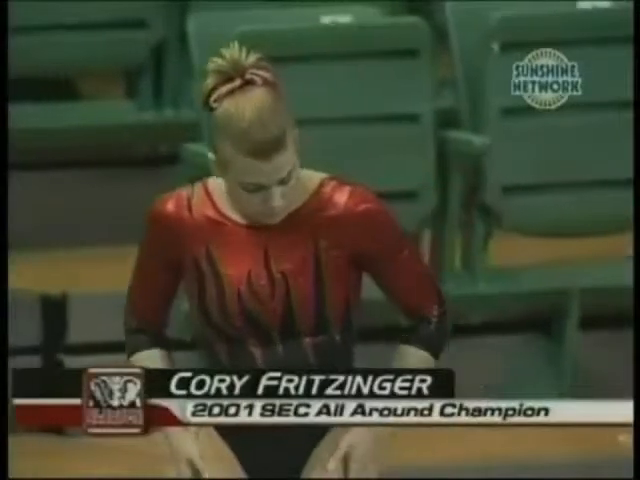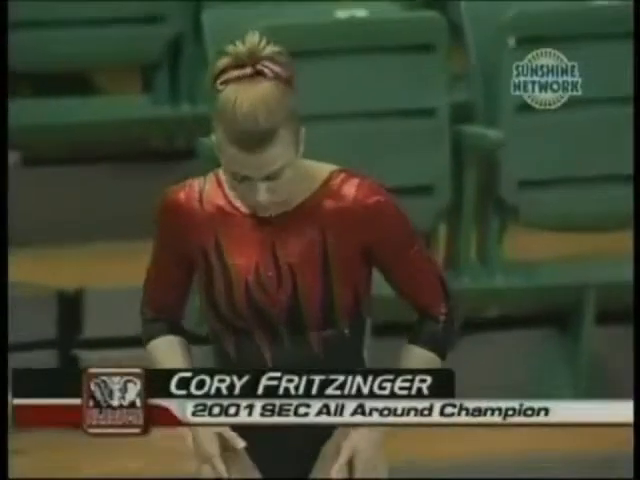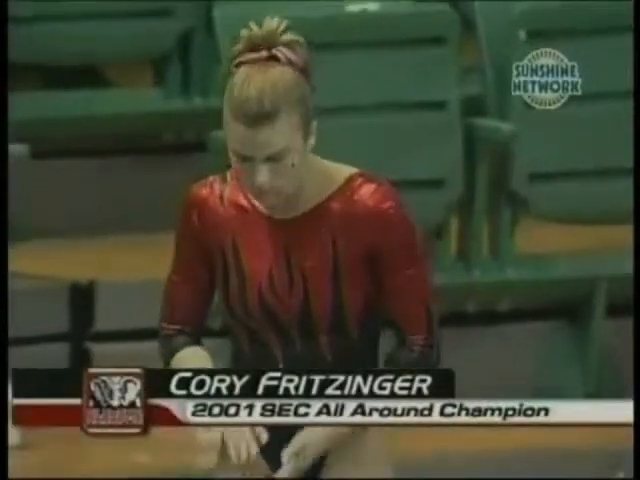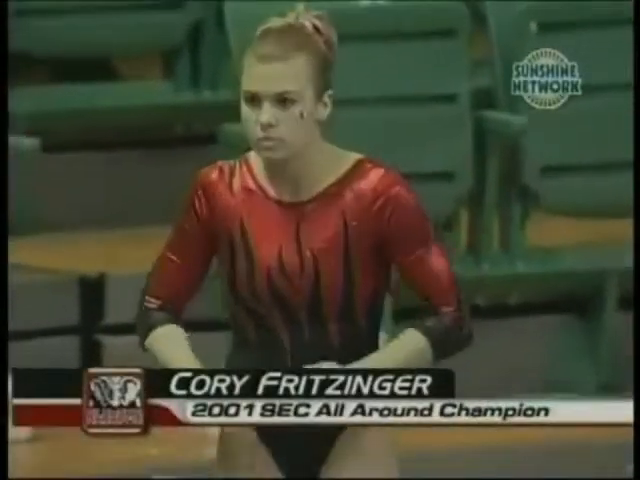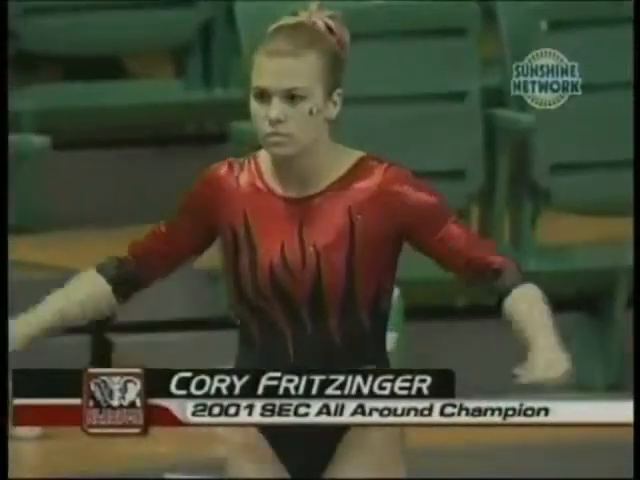
dt=0.3s
person 1, frame 1
left shoulder: (351, 214)
right shoulder: (178, 221)
left elbow: (430, 319)
right elbow: (142, 331)
left wrist: (374, 422)
right wrist: (176, 428)
left hip: (326, 439)
right hip: (227, 444)
person 1, frame 2
left shoulder: (360, 206)
right shoulder: (189, 210)
left elbow: (437, 318)
right elbow: (159, 319)
left wrist: (378, 421)
left hip: (336, 434)
right hip: (238, 439)
person 1, frame 3
left shoulder: (373, 210)
right shoulder: (208, 207)
left elbow: (419, 349)
right elbow: (176, 332)
left wrist: (328, 428)
left hip: (348, 435)
right hip: (254, 438)
person 1, frame 4
left shoulder: (379, 194)
right shoulder: (217, 191)
left elbow: (451, 323)
right elbow: (155, 311)
left wrist: (353, 376)
left hip: (350, 431)
right hip: (253, 433)
person 1, frame 5
left shoulder: (384, 191)
right shoulder: (223, 188)
left elbow: (499, 273)
right elbow: (130, 271)
left wrist: (545, 343)
right wrist: (26, 326)
left hip: (357, 430)
right hip: (258, 431)
